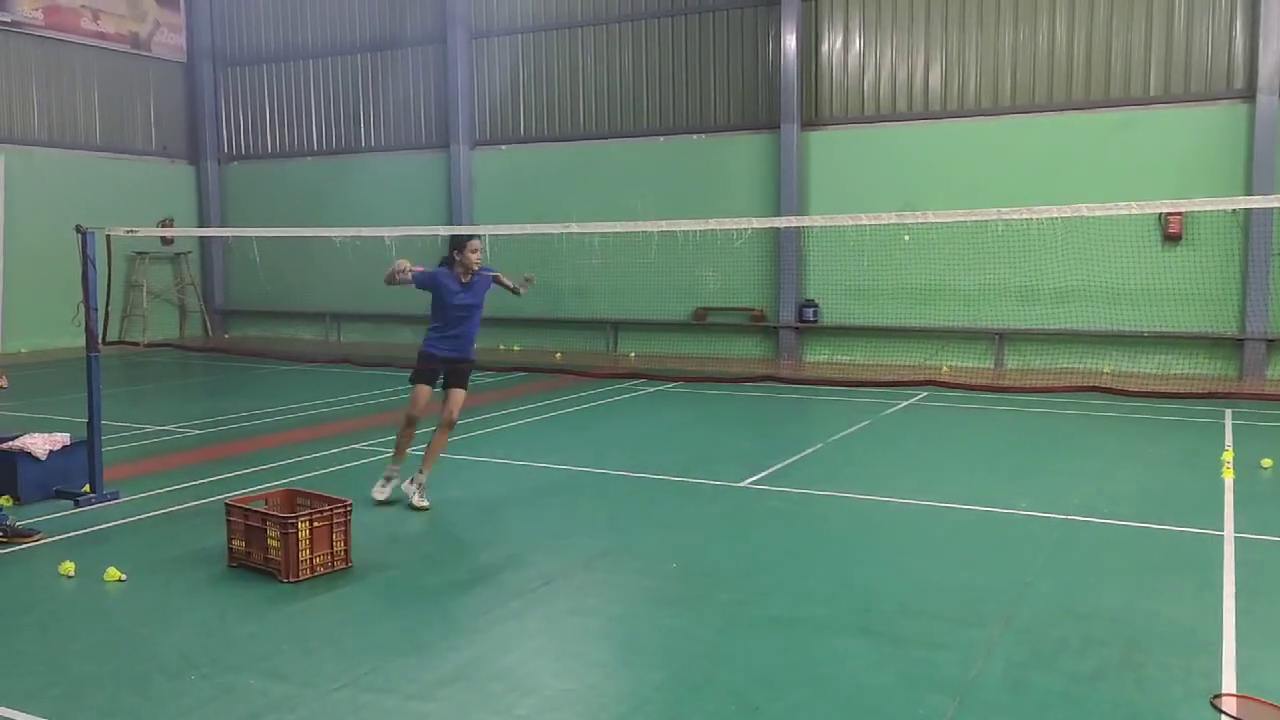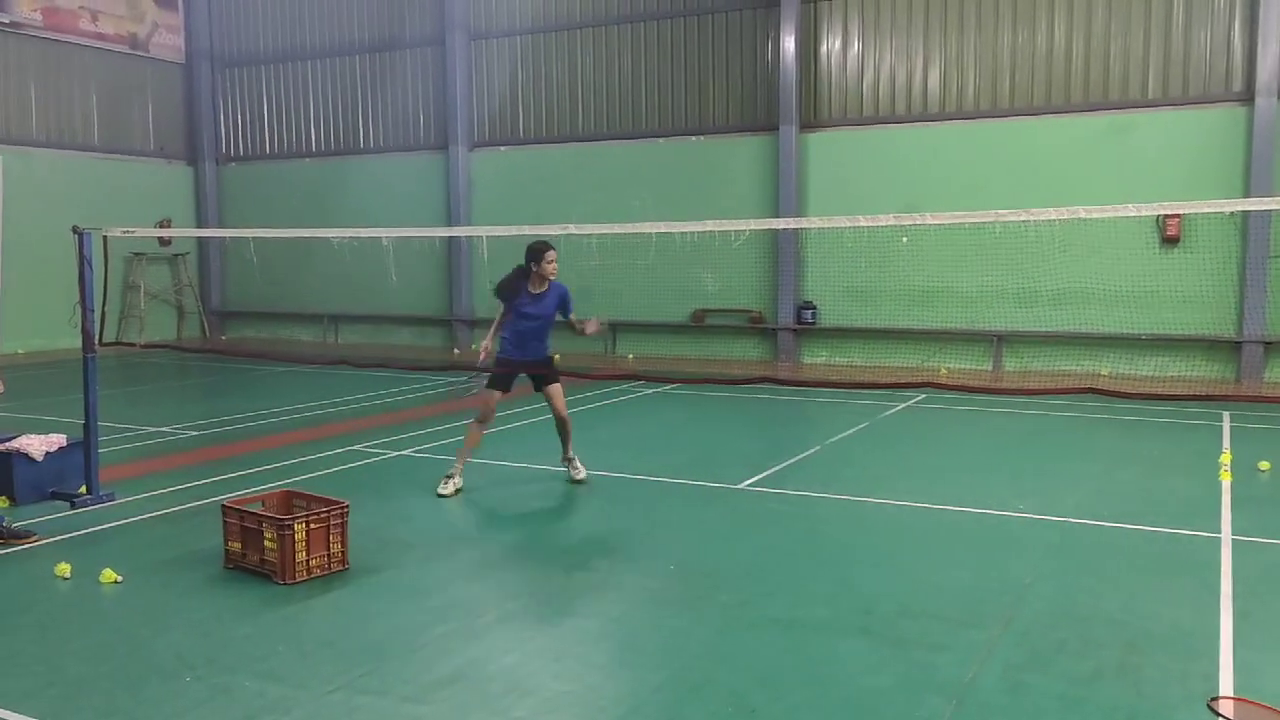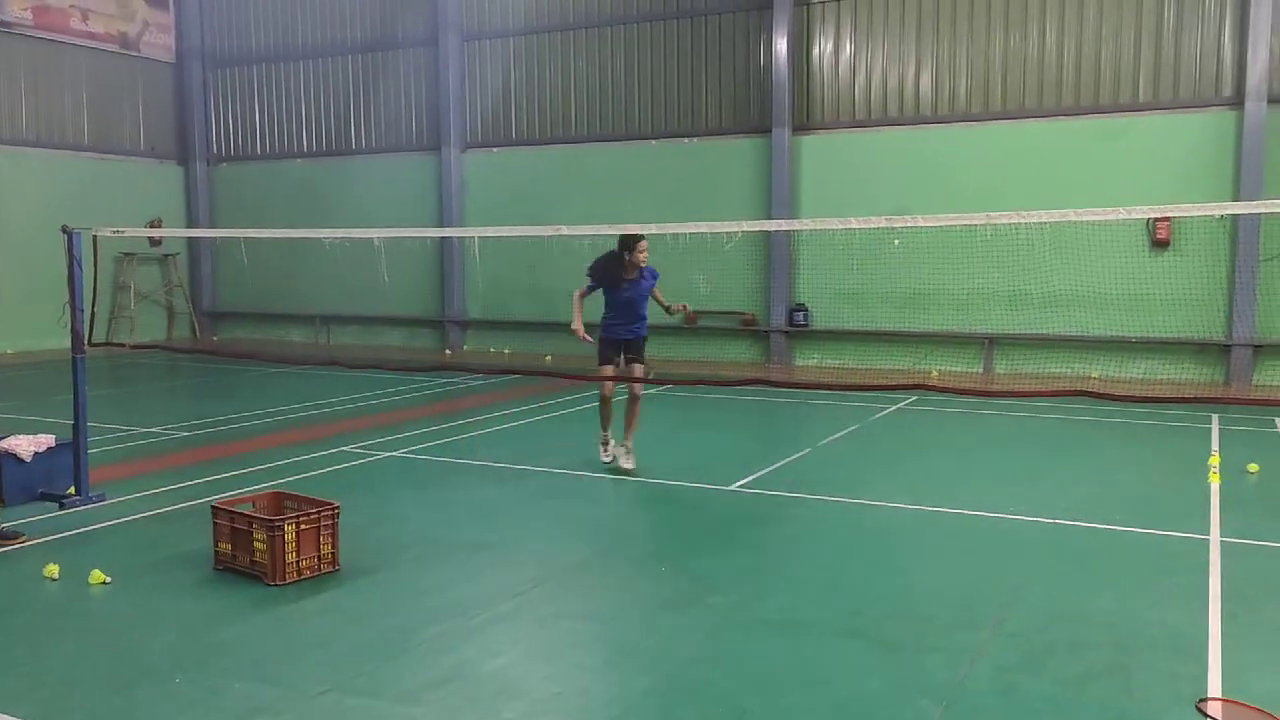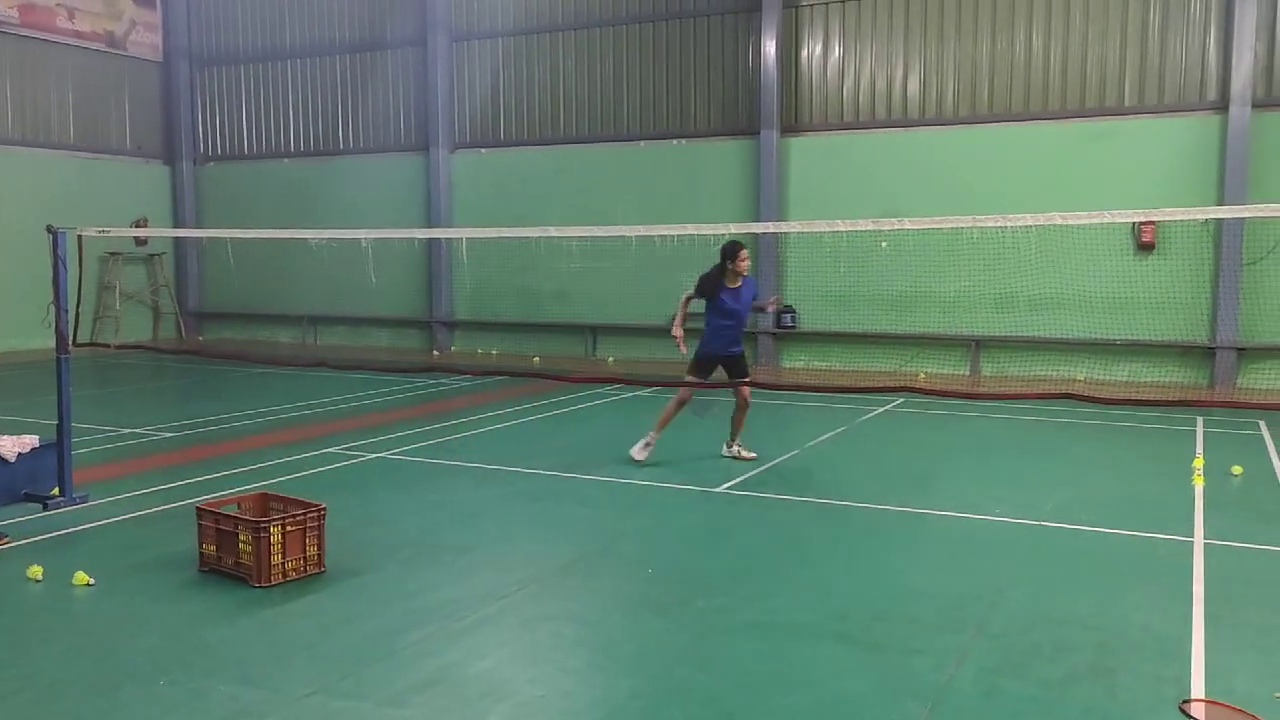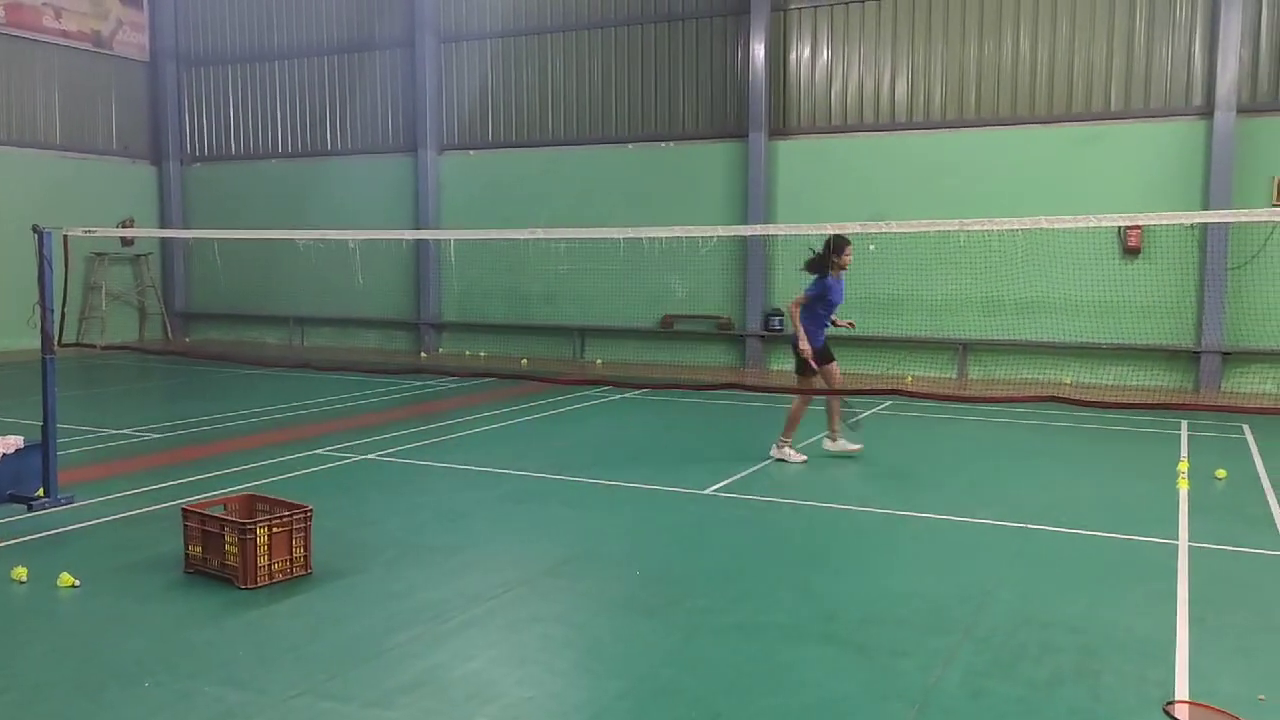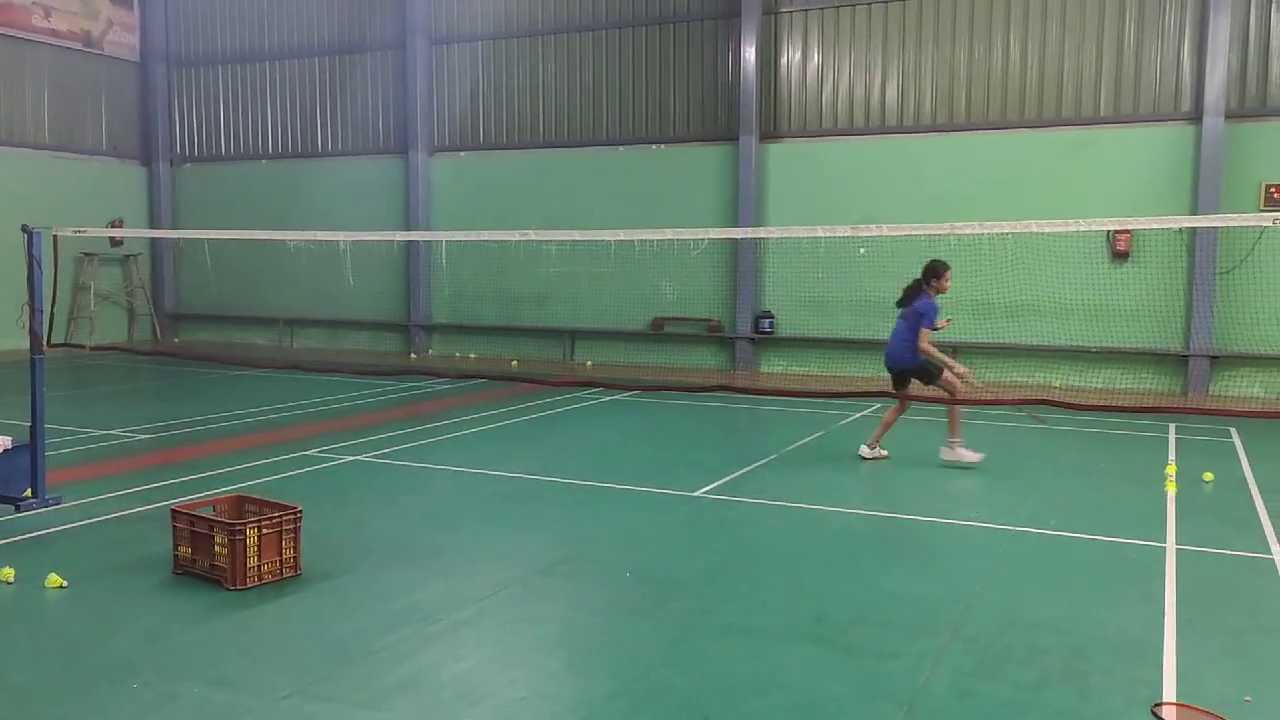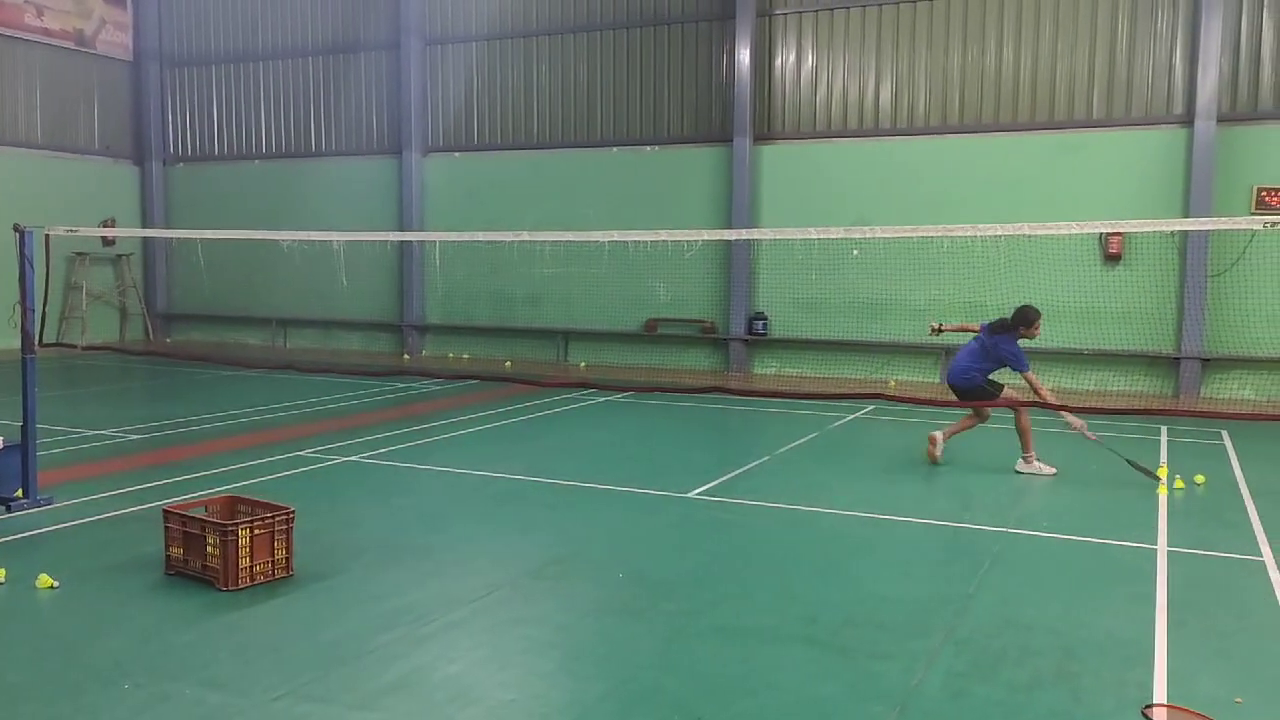
dt=0.3s
person 1, frame 1
left shoulder: (483, 277)
right shoulder: (439, 277)
right elbow: (391, 281)
left wrist: (514, 288)
right wrist: (398, 268)
left hip: (462, 357)
right hip: (432, 352)
left knee: (449, 419)
right knee: (413, 416)
left ankle: (418, 482)
right ankle: (392, 472)
person 1, frame 2
left shoulder: (559, 291)
right shoulder: (515, 289)
left elbow: (572, 323)
left wrist: (585, 328)
right wrist: (489, 338)
left hip: (540, 359)
right hip: (508, 357)
left knee: (561, 413)
right knee: (484, 417)
left ankle: (569, 457)
right ankle: (455, 473)
person 1, frame 3
left shoulder: (648, 274)
right shoulder: (607, 275)
right elbow: (579, 294)
left wrist: (669, 308)
right wrist: (577, 321)
left hip: (635, 336)
right hip: (610, 336)
left knee: (635, 392)
right knee: (606, 393)
left ankle: (627, 445)
right ankle: (606, 439)
person 1, frame 4
left shoulder: (750, 284)
right shoulder: (711, 287)
right elbow: (687, 298)
left wrist: (765, 308)
right wrist: (677, 326)
left hip: (735, 350)
right hip: (709, 350)
left knee: (744, 399)
right knee: (683, 397)
left ankle: (732, 444)
right ankle: (649, 440)
person 1, frame 5
left shoulder: (837, 278)
right shoulder: (825, 282)
right elbow: (794, 307)
left wrist: (835, 321)
right wrist: (802, 339)
left hip: (819, 339)
right hip: (808, 341)
left knee: (836, 386)
right knee: (807, 395)
left ankle: (834, 439)
right ankle: (782, 445)
person 1, frame 6
left shoulder: (916, 296)
right shoulder: (930, 306)
right elbow: (923, 345)
left wrist: (934, 326)
right wrist: (952, 364)
left hip: (892, 357)
right hip: (909, 358)
left knee: (903, 403)
right knee: (957, 388)
left ankle: (871, 446)
right ankle: (953, 446)
person 1, frame 7
left shoulder: (998, 328)
right shoulder: (1012, 350)
left elbow: (969, 327)
right elbow: (1038, 389)
left wrist: (943, 328)
right wrist: (1066, 414)
left hip: (955, 375)
right hip: (966, 379)
left knee: (982, 415)
right knee: (1020, 406)
left ankle: (941, 436)
right ankle: (1028, 461)
